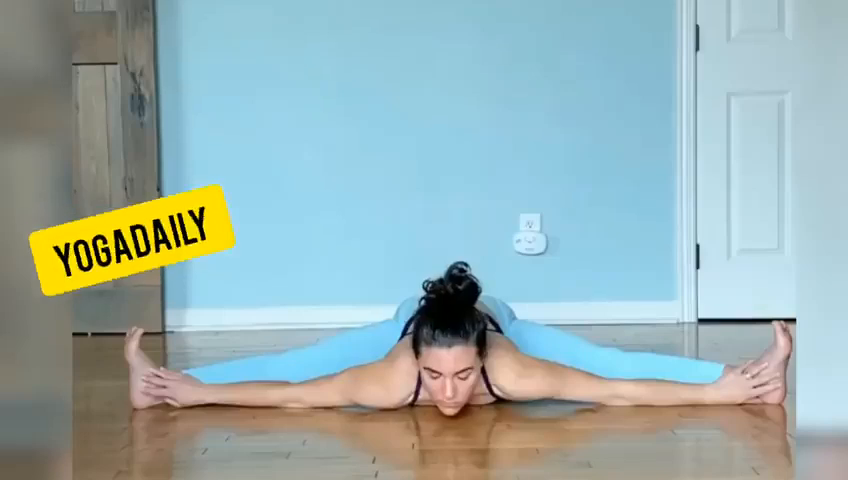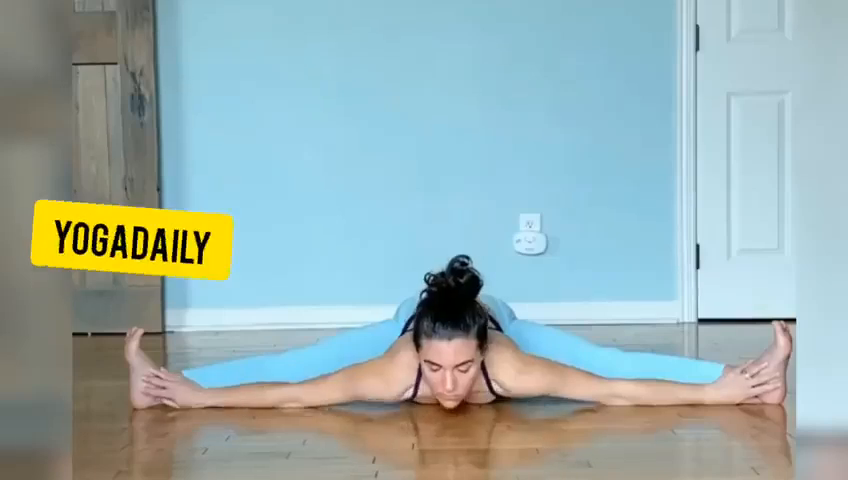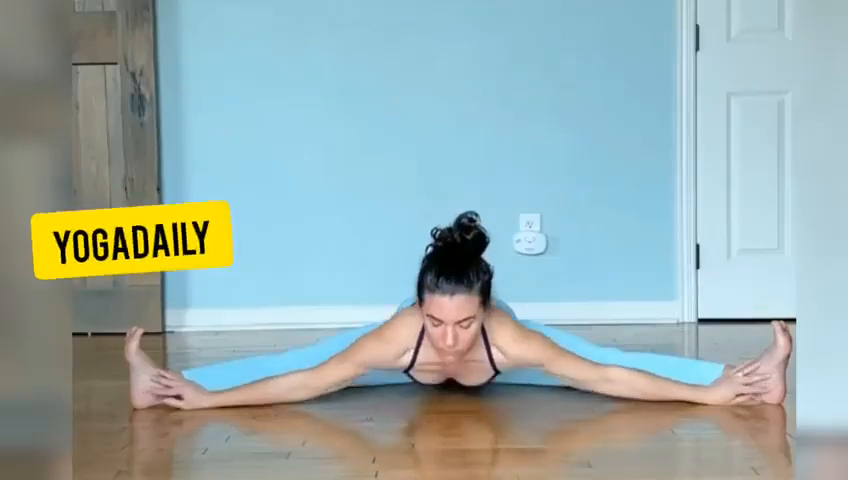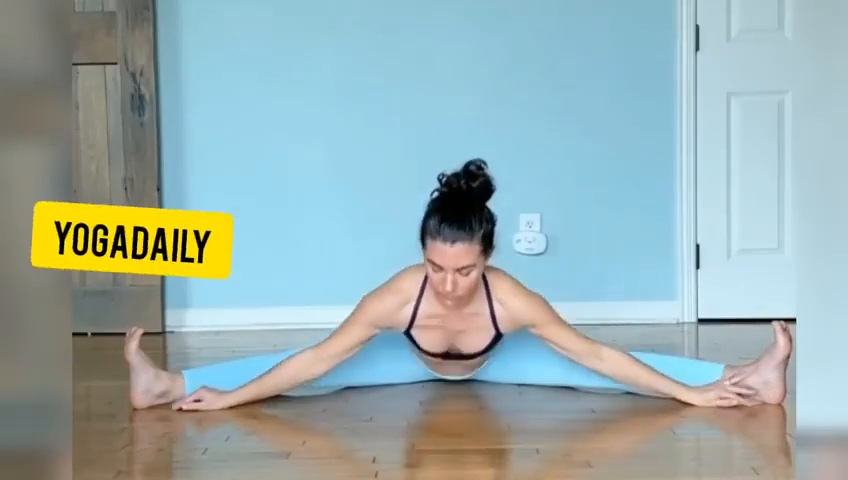
dt=0.3s
person 1, frame 1
left shoulder: (511, 371)
right shoulder: (391, 379)
left elbow: (622, 384)
right elbow: (290, 387)
left wrist: (721, 391)
right wrist: (196, 392)
left hip: (500, 321)
right hip: (407, 322)
left knee: (607, 356)
right knee: (300, 359)
left ankle: (746, 380)
right ankle: (170, 382)
person 1, frame 2
left shoulder: (510, 365)
right shoulder: (395, 367)
left elbow: (620, 386)
right elbow: (290, 388)
left wrist: (717, 391)
right wrist: (200, 395)
left hip: (503, 322)
right hip: (405, 322)
left knee: (611, 358)
right knee: (295, 360)
left ankle: (742, 378)
right ankle: (170, 380)
person 1, frame 3
left shoulder: (510, 339)
right shoulder: (397, 337)
left elbow: (610, 375)
right elbow: (300, 379)
left wrist: (710, 393)
right wrist: (205, 399)
left hip: (495, 372)
right hip: (411, 355)
left knee: (604, 353)
right knee: (300, 357)
left ankle: (744, 376)
right ankle: (166, 383)
person 1, frame 4
left shoulder: (512, 298)
right shoulder: (396, 296)
left elbow: (595, 353)
right elbow: (315, 358)
left wrist: (690, 393)
right wrist: (233, 397)
left hip: (495, 359)
right hip: (413, 358)
left knee: (595, 374)
right knee: (316, 375)
